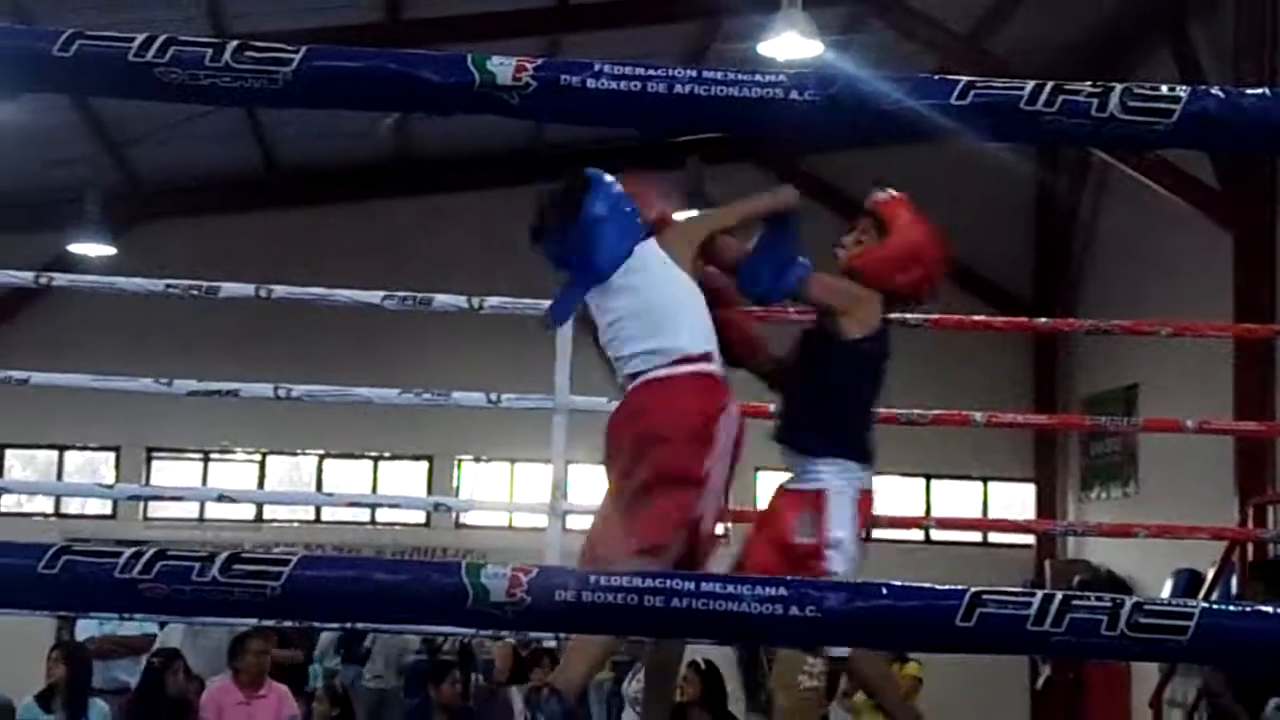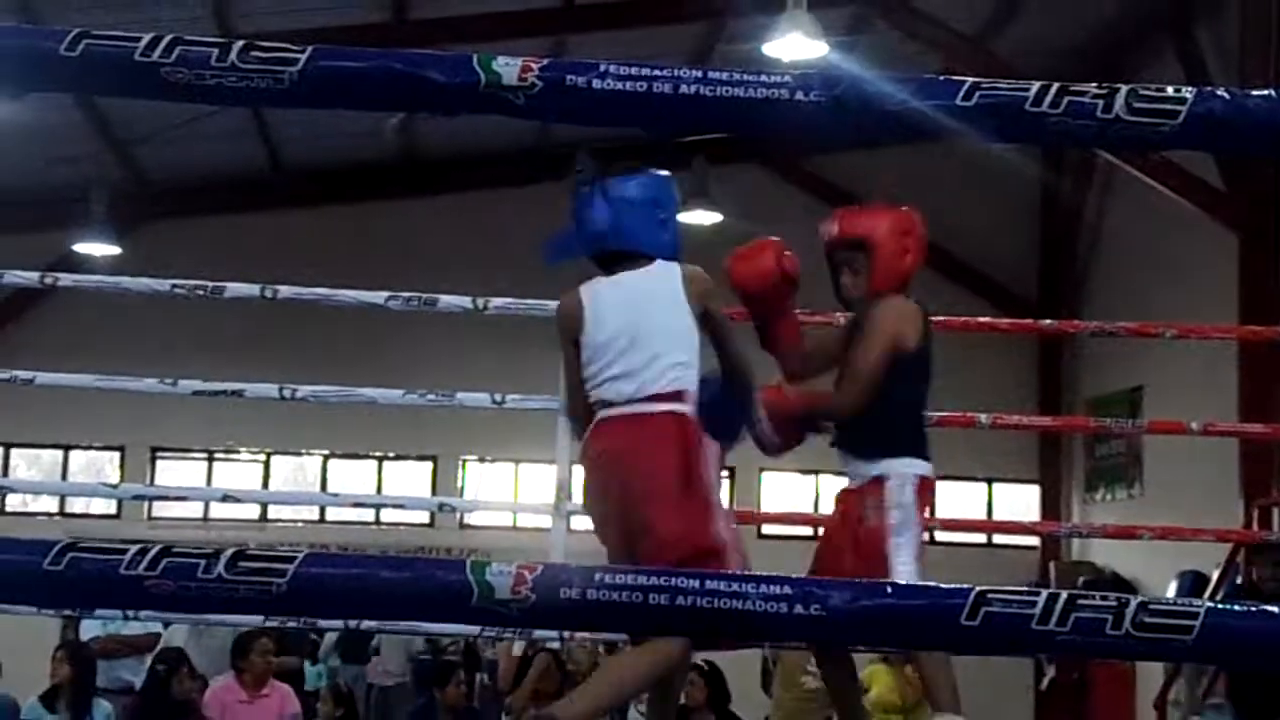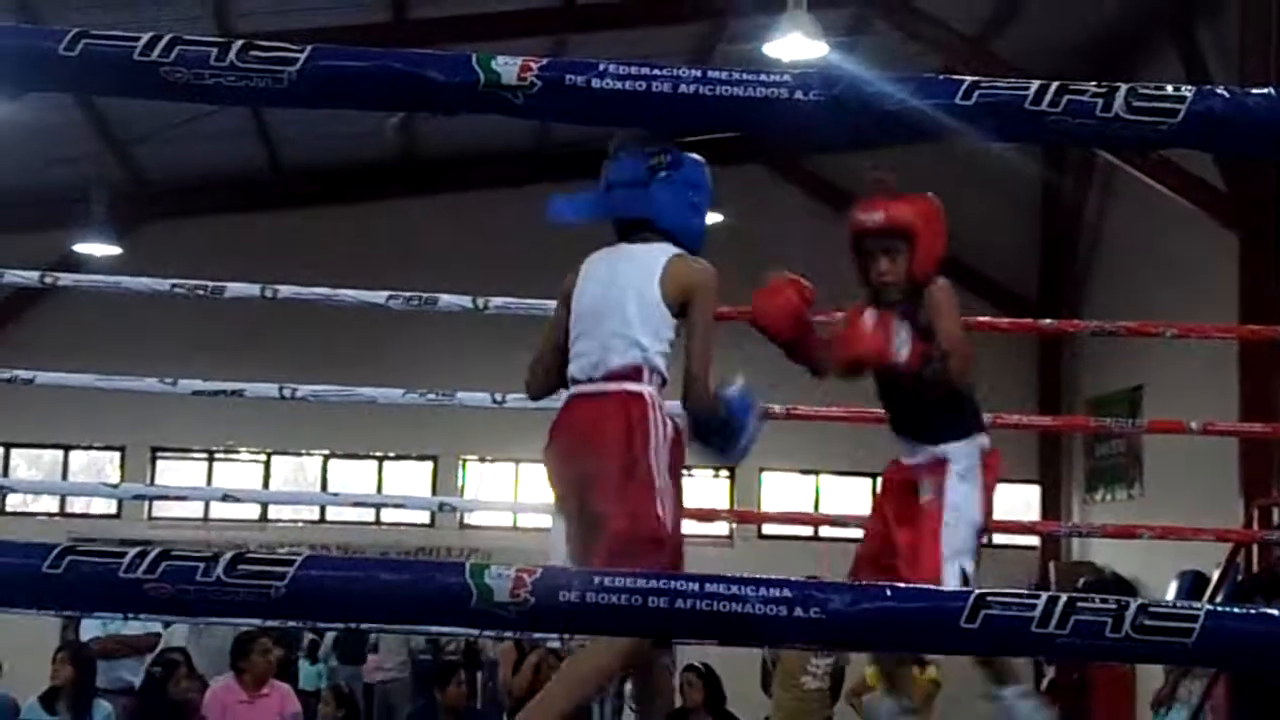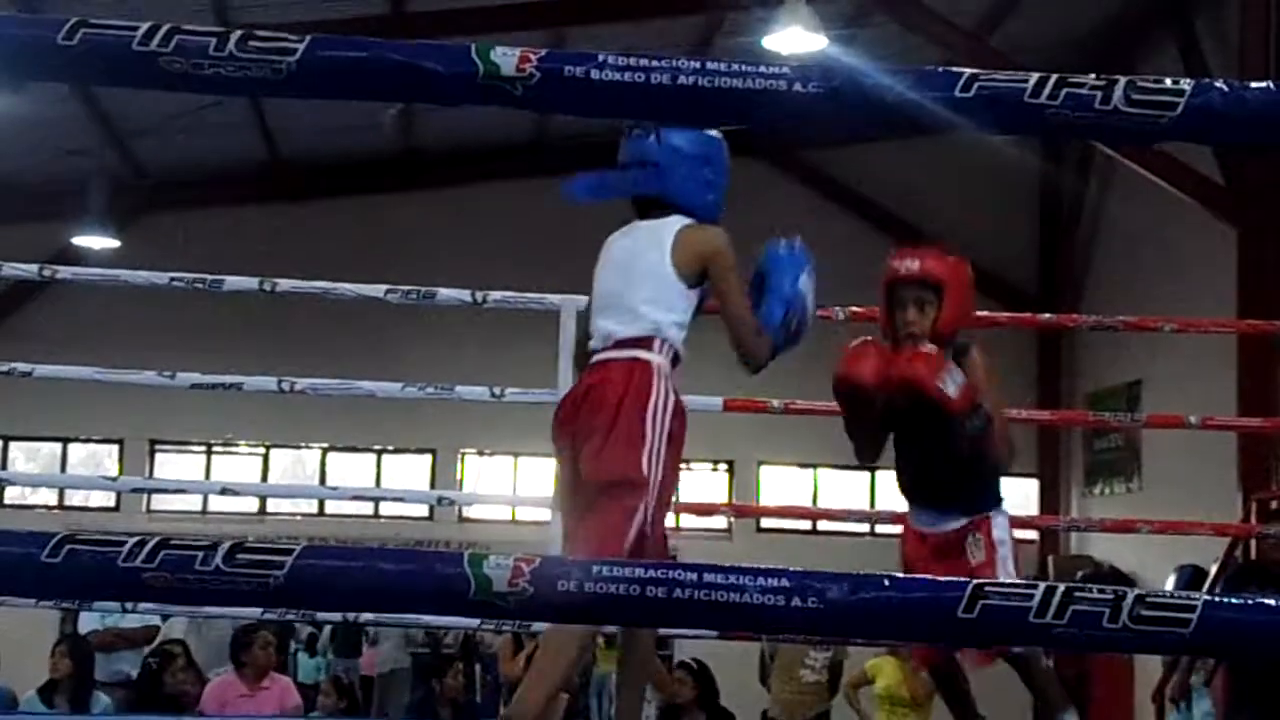
dt=0.2s
person 1, frame 1
left shoulder: (592, 303)
right shoulder: (667, 247)
right elbow: (779, 201)
left hip: (636, 419)
right hip: (699, 409)
left knee: (672, 578)
right knee: (644, 565)
person 1, frame 2
left shoulder: (576, 304)
right shoulder: (688, 281)
left elbow: (580, 418)
right elbow: (739, 371)
left hip: (609, 451)
right hip: (674, 445)
person 1, frame 3
left shoulder: (588, 267)
right shoulder: (691, 272)
left elbow: (538, 382)
right elbow: (700, 393)
right wrist: (723, 425)
left hip: (575, 430)
right hip: (634, 427)
person 1, frame 4
left shoulder: (617, 243)
right shoulder: (706, 239)
right elbow: (753, 352)
right wrist: (784, 311)
left hip: (591, 399)
right hip: (641, 398)
person 2, frame 1
left shoulder: (856, 298)
right shoulder: (835, 314)
left elbow: (772, 276)
right elbow: (777, 371)
left wrist: (700, 239)
left hip: (835, 483)
right hip: (807, 482)
person 2, frame 2
left shoulder: (895, 310)
right shoulder: (860, 322)
left elbow: (850, 391)
right elbow: (796, 362)
left wrist: (779, 413)
right wrist: (772, 302)
left hip: (896, 478)
right hip: (864, 482)
person 2, frame 3
left shoulder: (936, 294)
right shoulder: (873, 308)
left elbow: (961, 376)
right elbow: (825, 362)
left wrist: (907, 354)
right wrist: (793, 331)
left hip: (956, 458)
right hip: (911, 460)
left knee: (946, 587)
right knee: (876, 582)
person 2, frame 4
left shoulder: (967, 361)
right shoulder: (886, 367)
left elbow: (1001, 454)
right elbow: (868, 450)
left wrist: (959, 399)
right wrist: (857, 405)
left hip: (979, 519)
right hip: (924, 526)
right knee: (934, 647)
